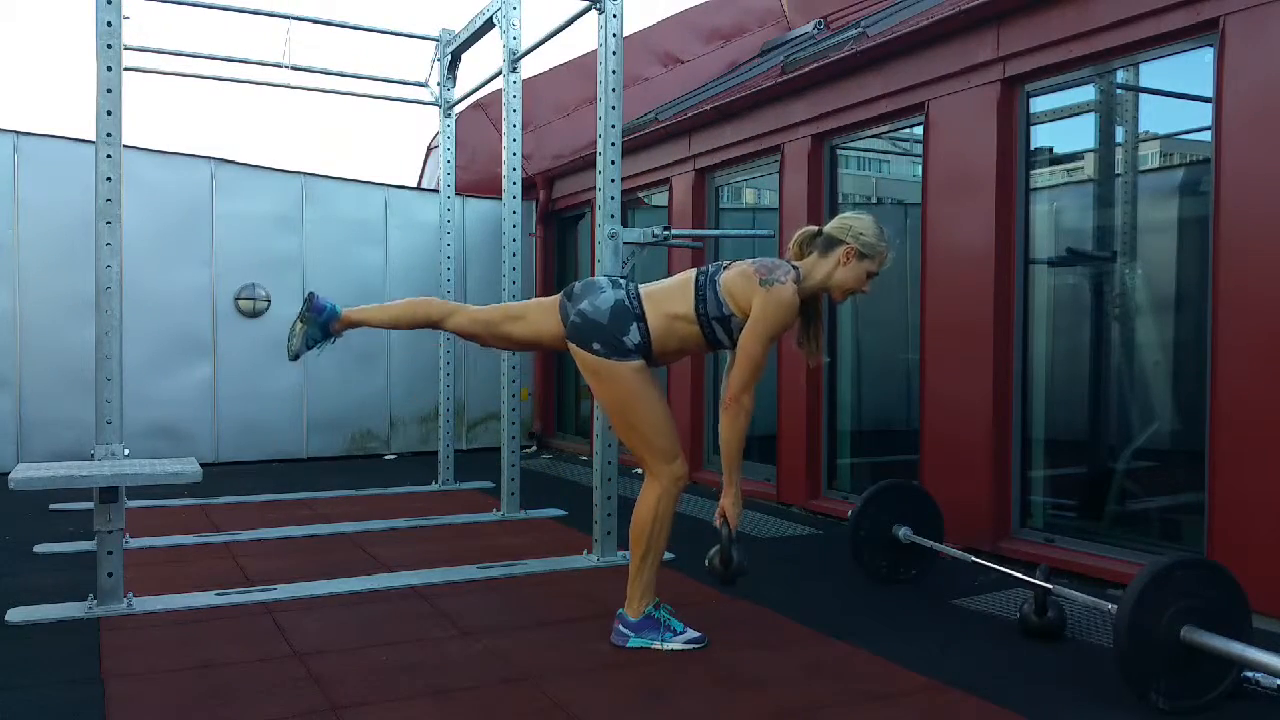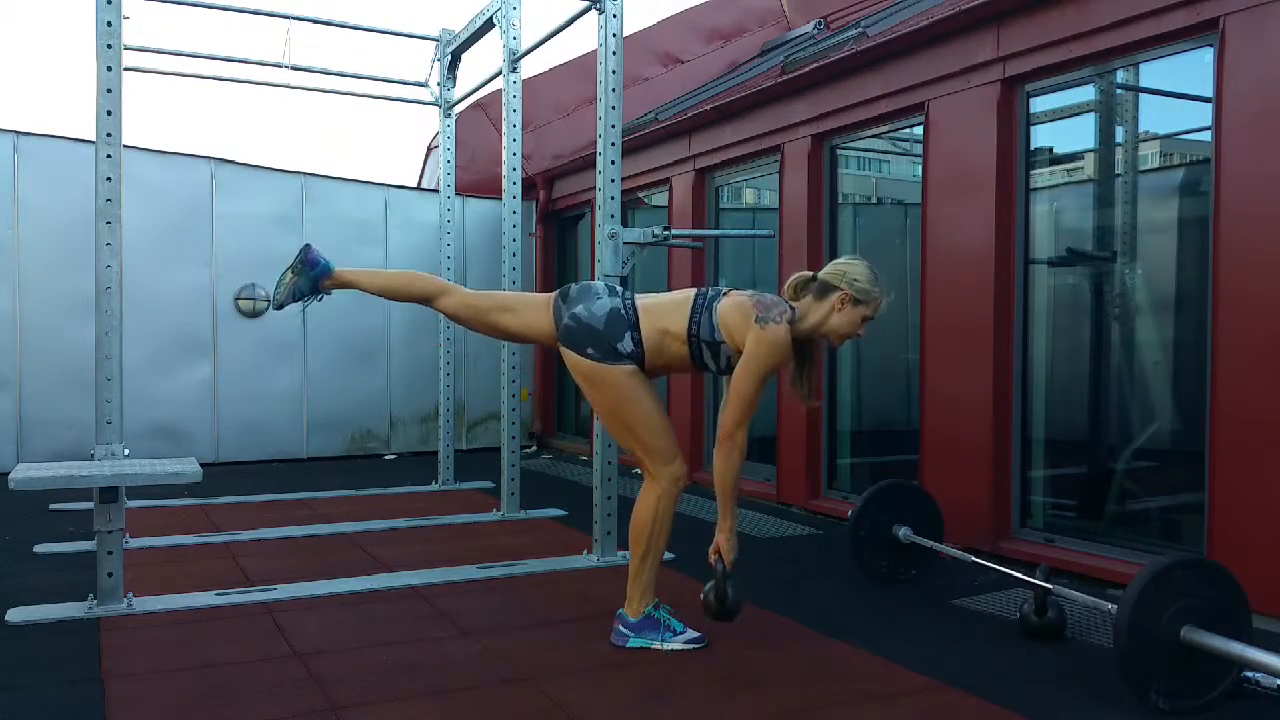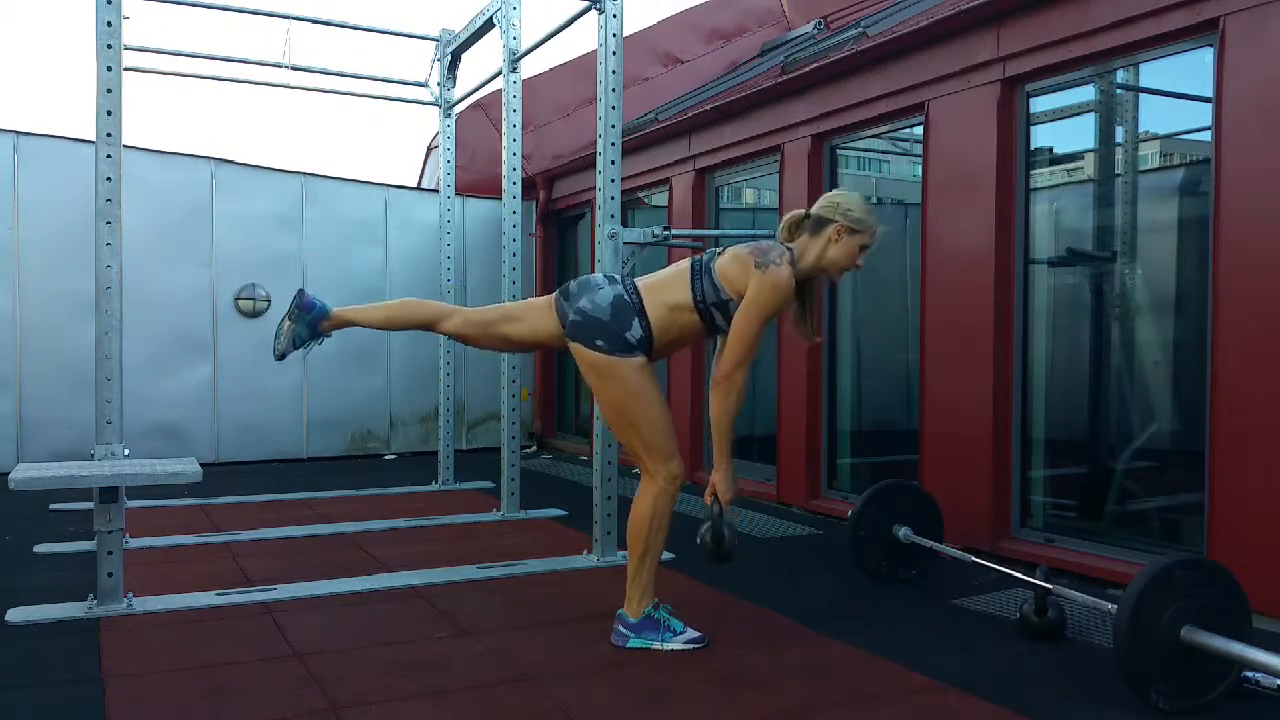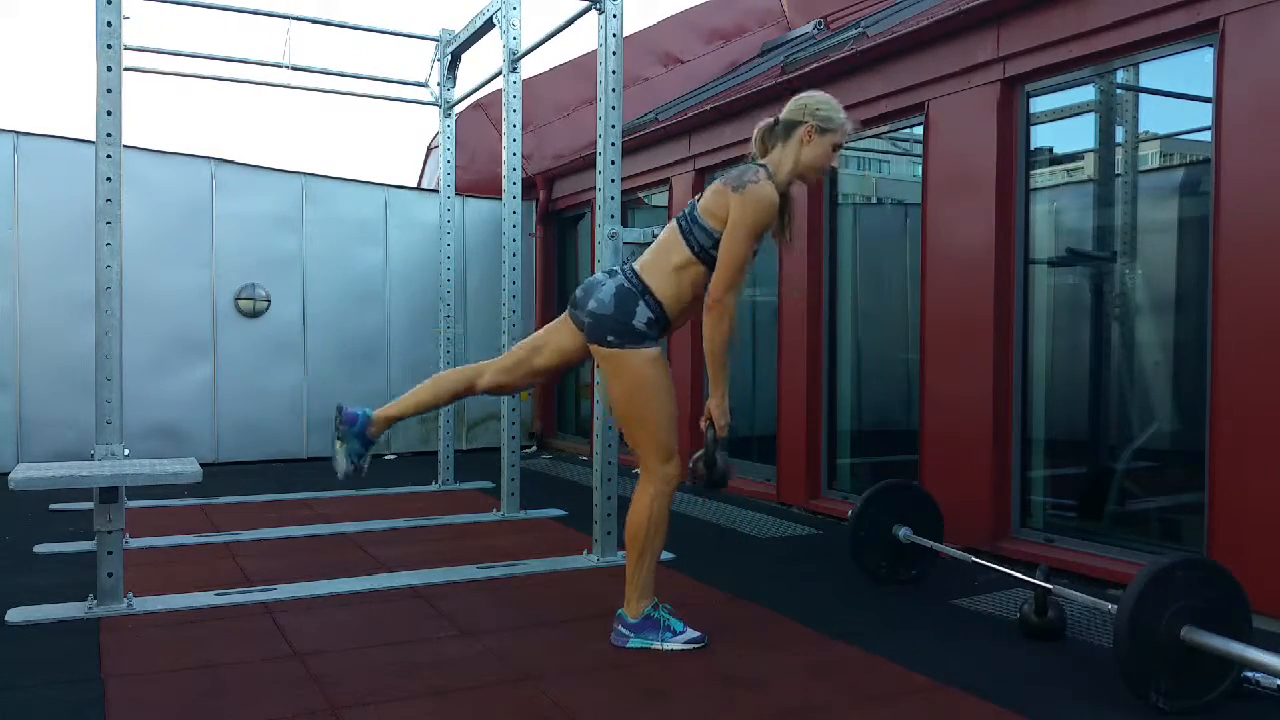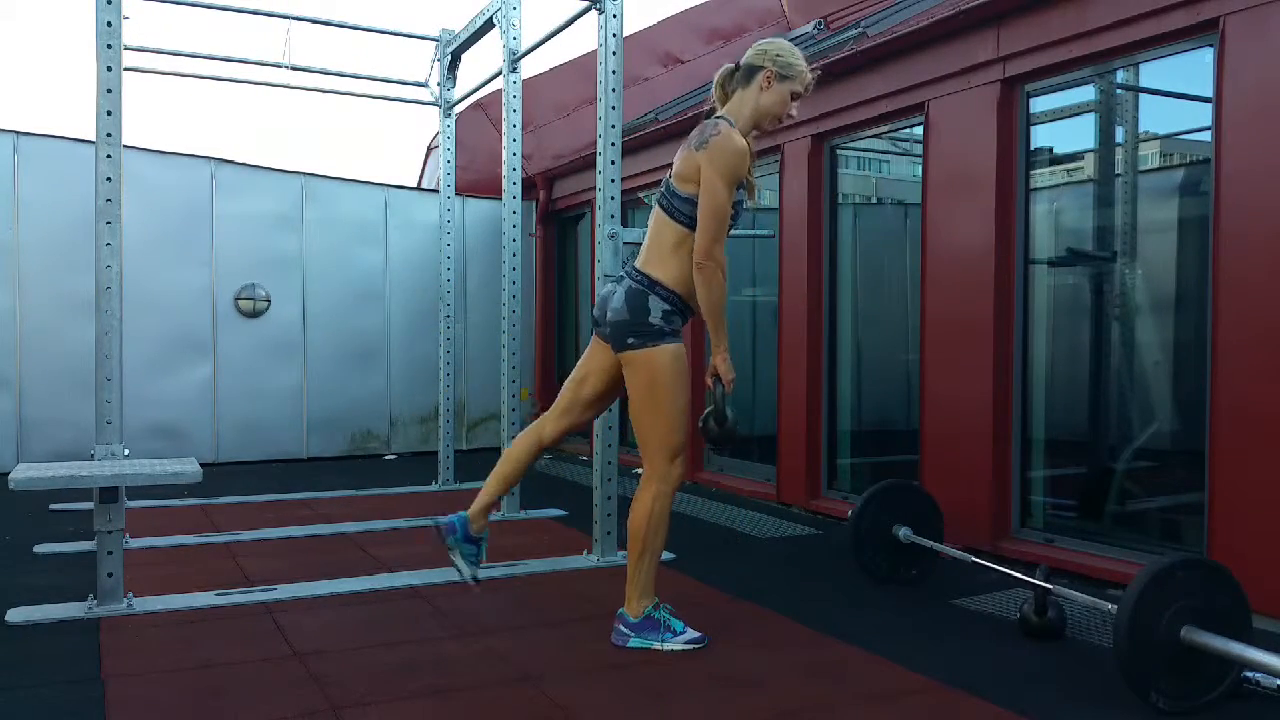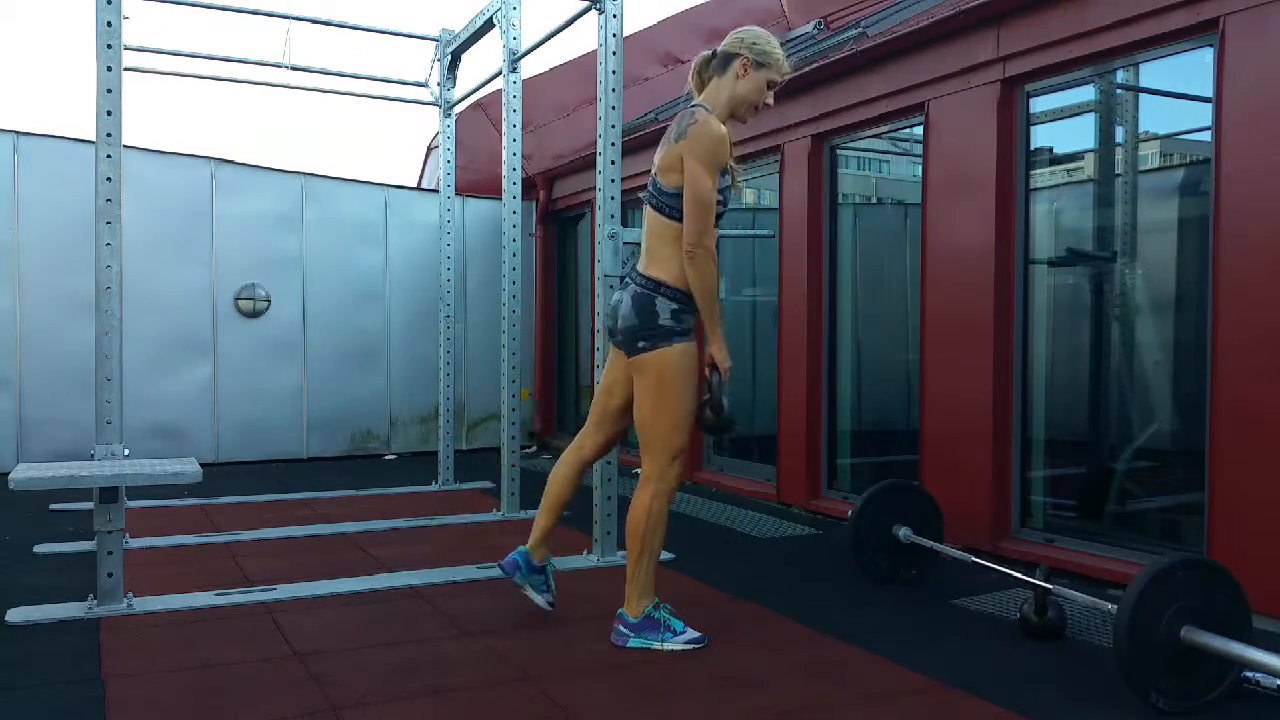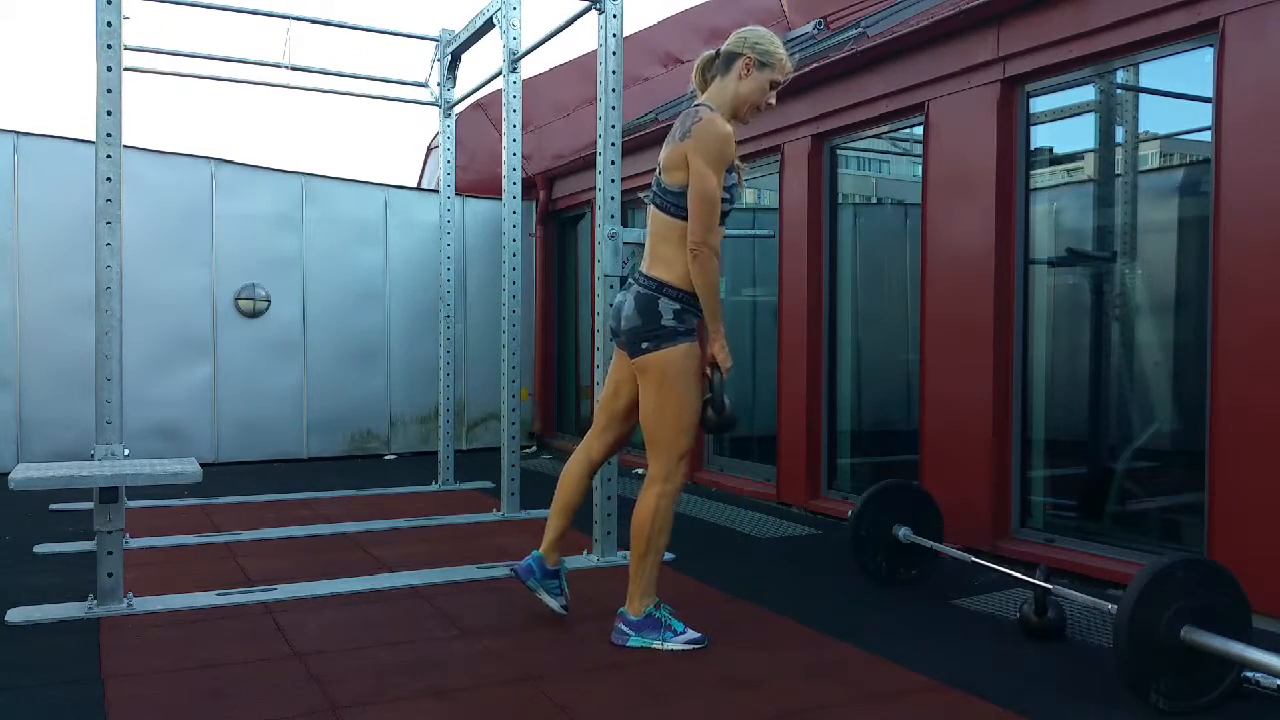
dt=0.4s
person 1, frame 1
left shoulder: (780, 278)
right shoulder: (783, 292)
left elbow: (732, 393)
right elbow: (737, 398)
left wrist: (729, 479)
right wrist: (731, 488)
left hip: (599, 304)
right hip: (611, 329)
left knee: (458, 317)
right knee: (668, 472)
left ankle: (331, 318)
right ankle: (636, 616)
person 1, frame 2
left shoulder: (775, 317)
right shoulder: (775, 331)
left elbow: (729, 428)
right elbow: (731, 435)
right wrist: (727, 524)
left hip: (591, 307)
right hip: (601, 334)
left knee: (451, 297)
right knee: (667, 472)
left ankle: (324, 273)
right ankle: (637, 616)
person 1, frame 3
left shoulder: (771, 262)
right shoulder: (778, 274)
left elbow: (725, 371)
right elbow: (727, 377)
right wrist: (723, 467)
left hip: (595, 302)
right hip: (609, 325)
left knee: (449, 318)
right knee: (665, 470)
left ankle: (320, 315)
right ankle: (636, 617)
person 1, frame 4
left shoulder: (750, 182)
right shoulder: (761, 192)
left elbow: (708, 291)
right elbow: (719, 301)
right wrist: (719, 394)
left hip: (610, 297)
right hip: (628, 317)
left knee: (490, 375)
right knee: (662, 471)
left ankle: (368, 423)
right ankle: (636, 618)
person 1, frame 5
left shoulder: (713, 134)
right shoulder: (730, 142)
right elbow: (707, 258)
left wrist: (711, 342)
right wrist: (721, 349)
left hip: (629, 299)
right hip: (651, 312)
left knee: (555, 421)
right knee: (665, 471)
left ankle: (470, 524)
right ankle: (637, 617)
person 1, frame 6
left shoulder: (690, 125)
right shoulder: (708, 130)
right elbow: (697, 248)
left wrist: (701, 330)
right wrist: (716, 337)
left hip: (639, 302)
right hip: (660, 312)
left knee: (592, 440)
right knee: (663, 472)
left ankle: (531, 555)
right ankle: (637, 617)
person 1, frame 7
left shoulder: (692, 123)
right shoulder: (712, 128)
right elbow: (701, 246)
left wrist: (703, 330)
right wrist: (717, 336)
left hip: (643, 303)
right hip: (665, 313)
left knee: (600, 442)
right knee: (667, 473)
left ankle: (545, 561)
right ankle: (638, 617)
